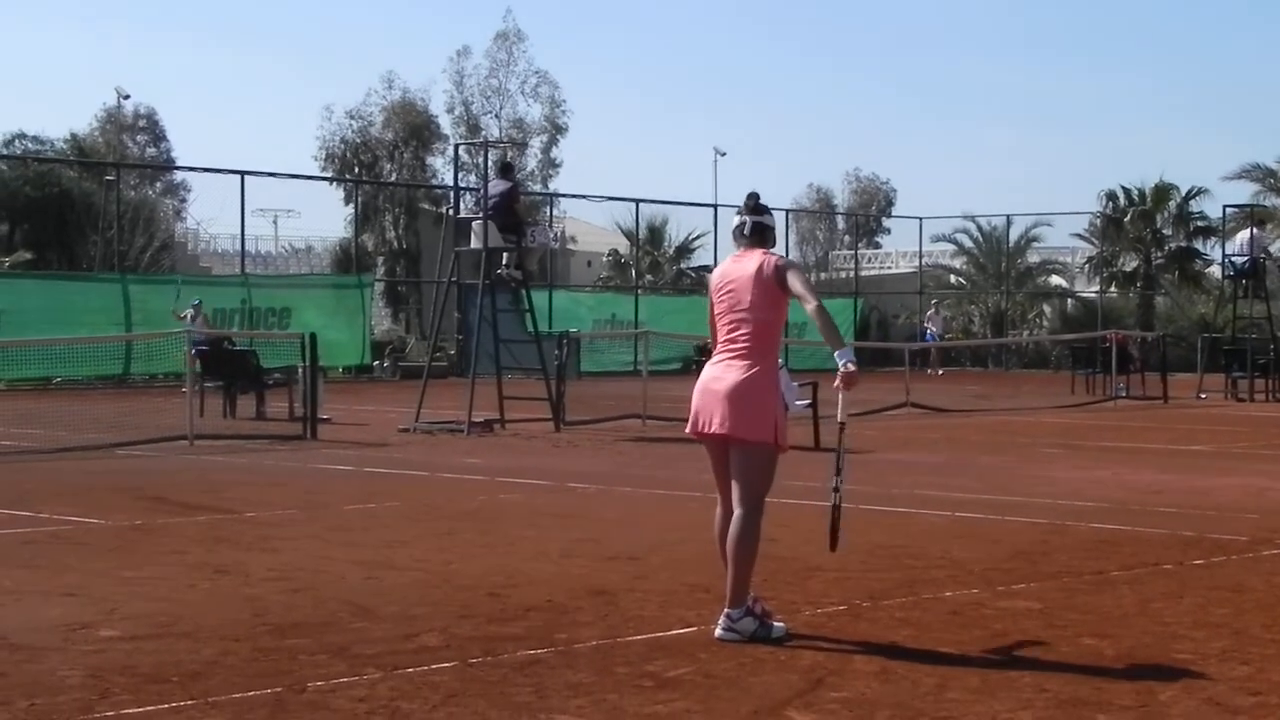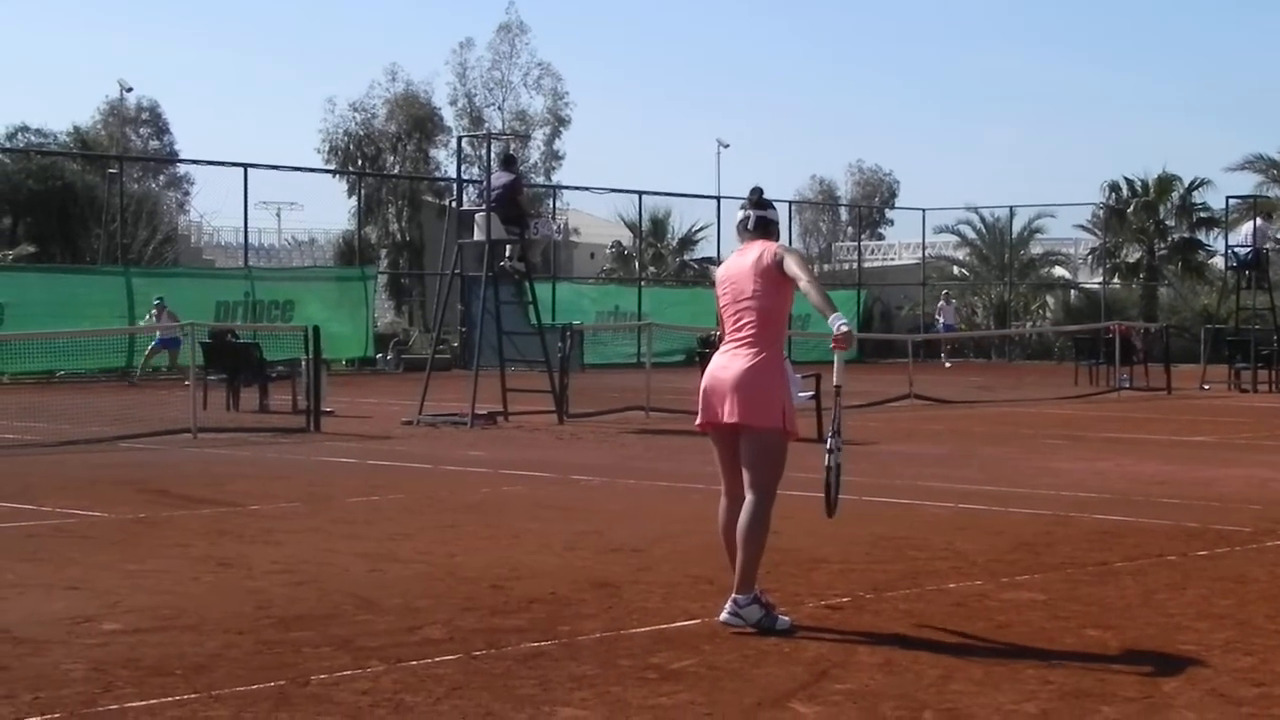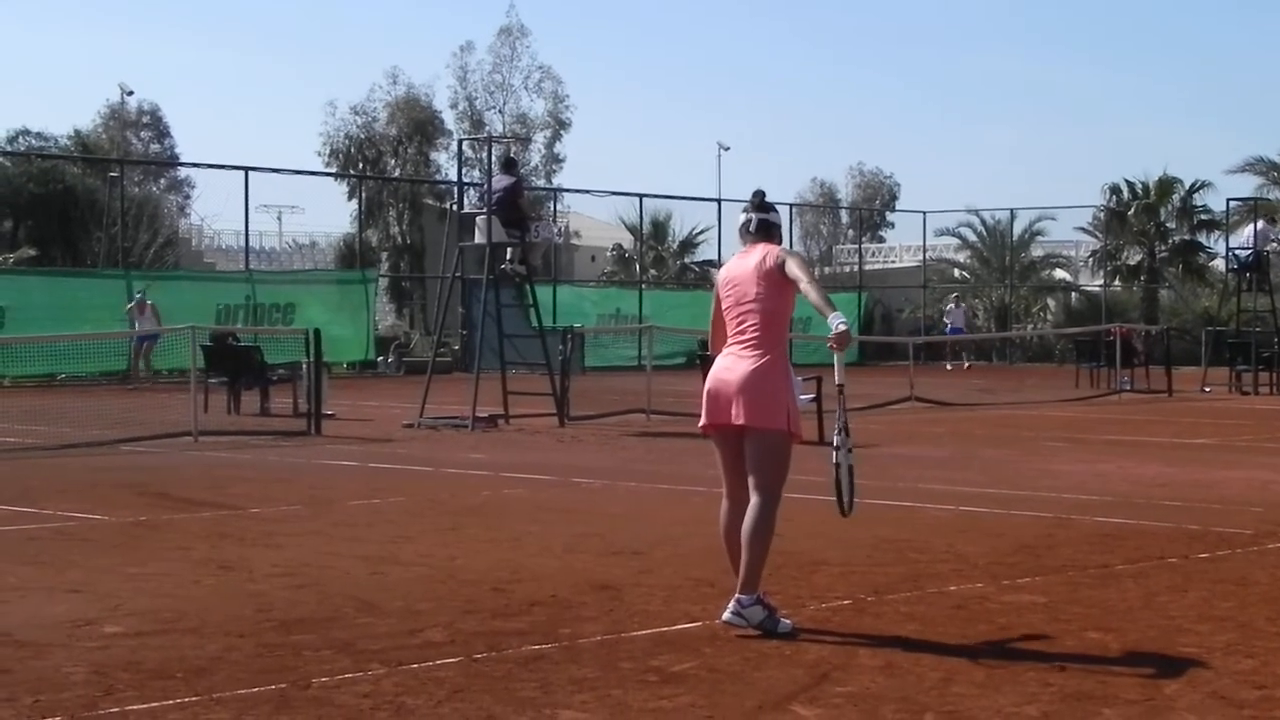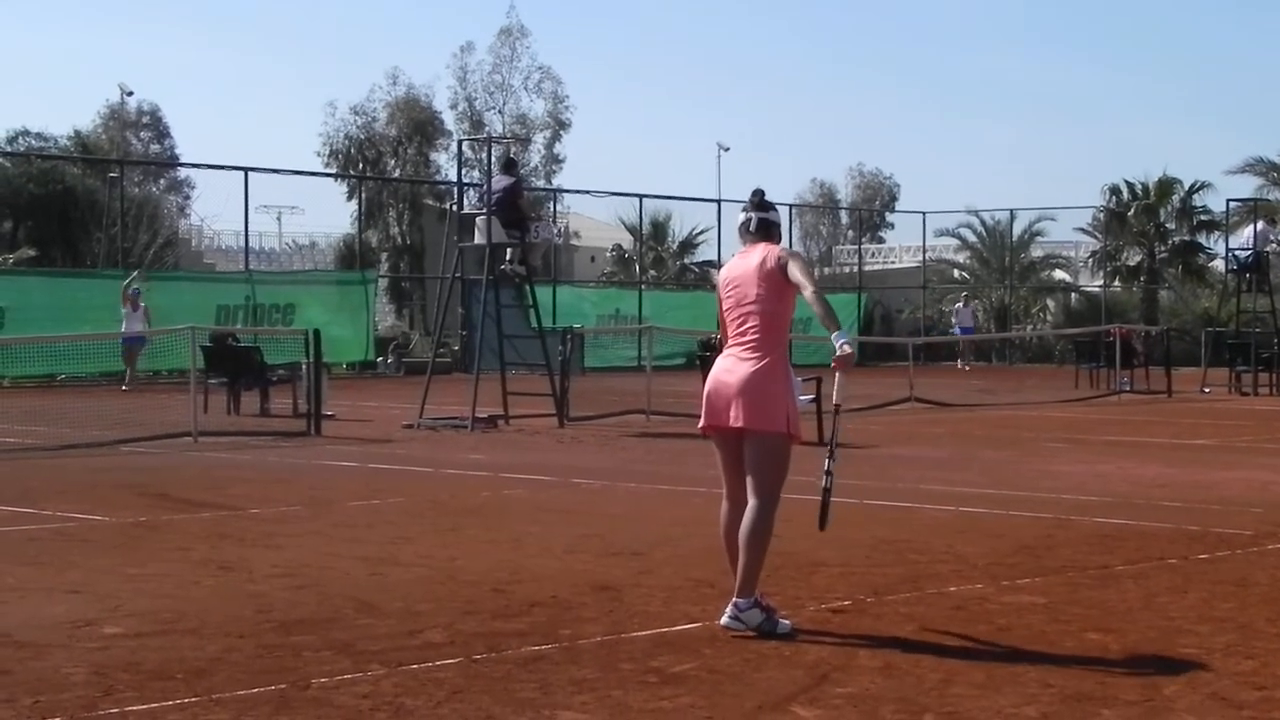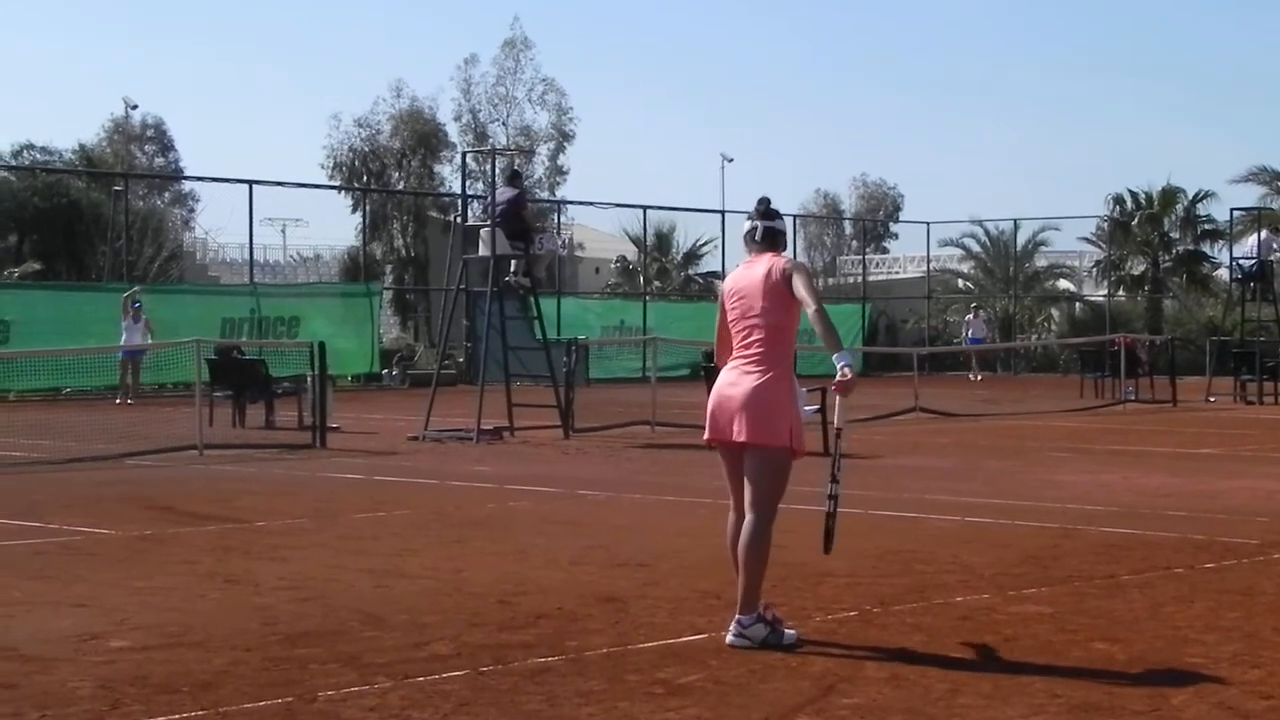
dt=0.3s
person 1, frame 1
left shoulder: (718, 274)
right shoulder: (778, 266)
right elbow: (813, 304)
right wrist: (843, 355)
left hip: (711, 385)
right hip: (750, 391)
left knee: (729, 501)
right knee: (748, 506)
left ankle: (741, 602)
right ankle: (735, 615)
person 1, frame 2
left shoulder: (724, 268)
right shoulder: (778, 253)
right elbow: (806, 281)
right wrist: (838, 320)
left hip: (718, 375)
right hip: (758, 379)
left knee: (734, 492)
right knee: (759, 494)
left ankle: (744, 593)
right ankle: (742, 600)
person 1, frame 3
left shoulder: (725, 271)
right shoulder: (781, 257)
right elbow: (807, 282)
right wrist: (837, 321)
left hip: (721, 380)
right hip: (762, 381)
left knee: (736, 494)
right knee: (764, 495)
left ankle: (746, 596)
right ankle: (746, 600)
person 1, frame 4
left shoulder: (726, 271)
right shoulder: (783, 257)
right elbow: (811, 291)
right wrist: (841, 338)
left hip: (721, 380)
right hip: (763, 383)
left knee: (735, 496)
right knee: (762, 498)
left ankle: (744, 598)
right ankle: (743, 604)
person 1, frame 5
left shoulder: (730, 281)
right shoulder: (789, 269)
right elbow: (814, 309)
right wrist: (843, 361)
left hip: (726, 394)
right hip: (767, 396)
left knee: (741, 509)
right knee: (761, 512)
left ankle: (751, 608)
right ankle: (746, 622)
